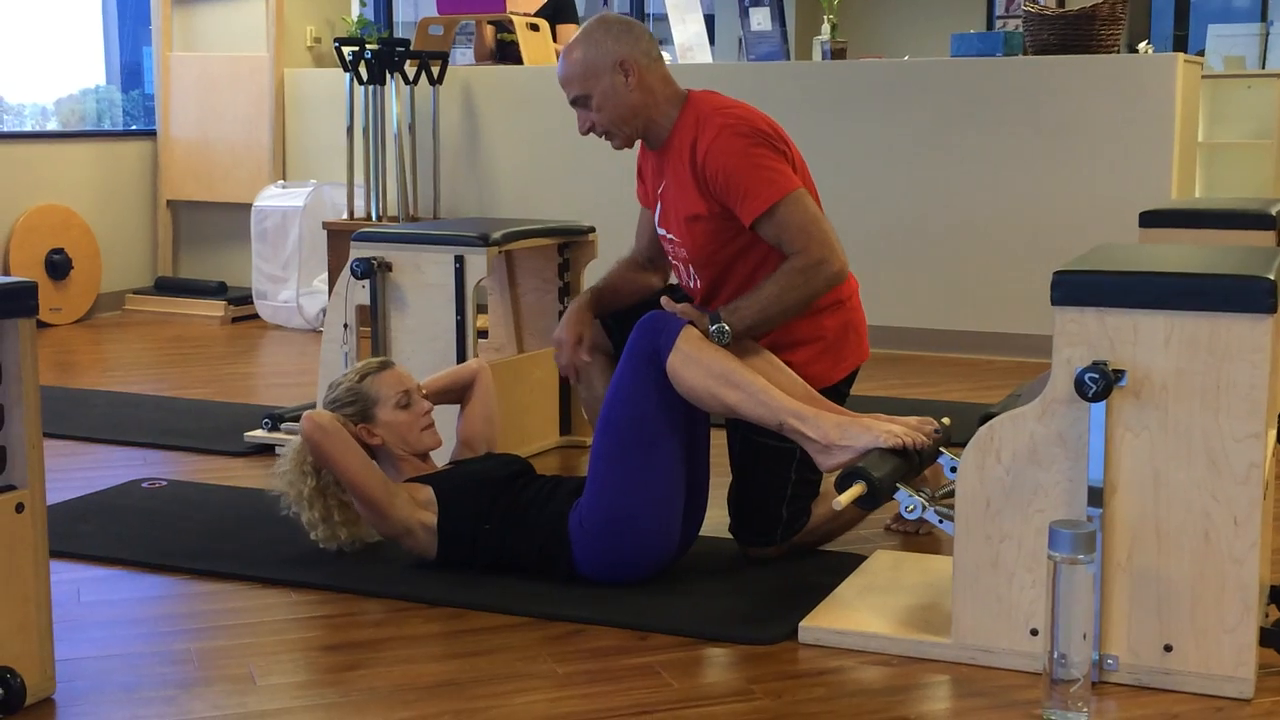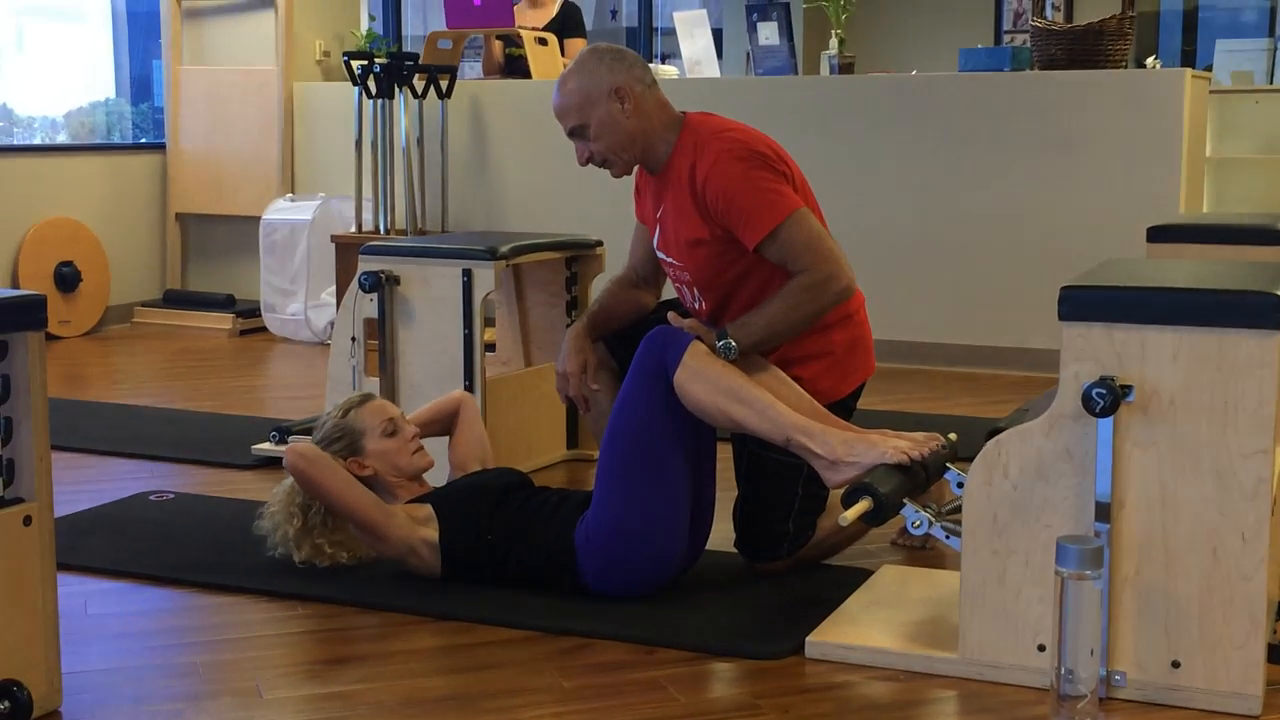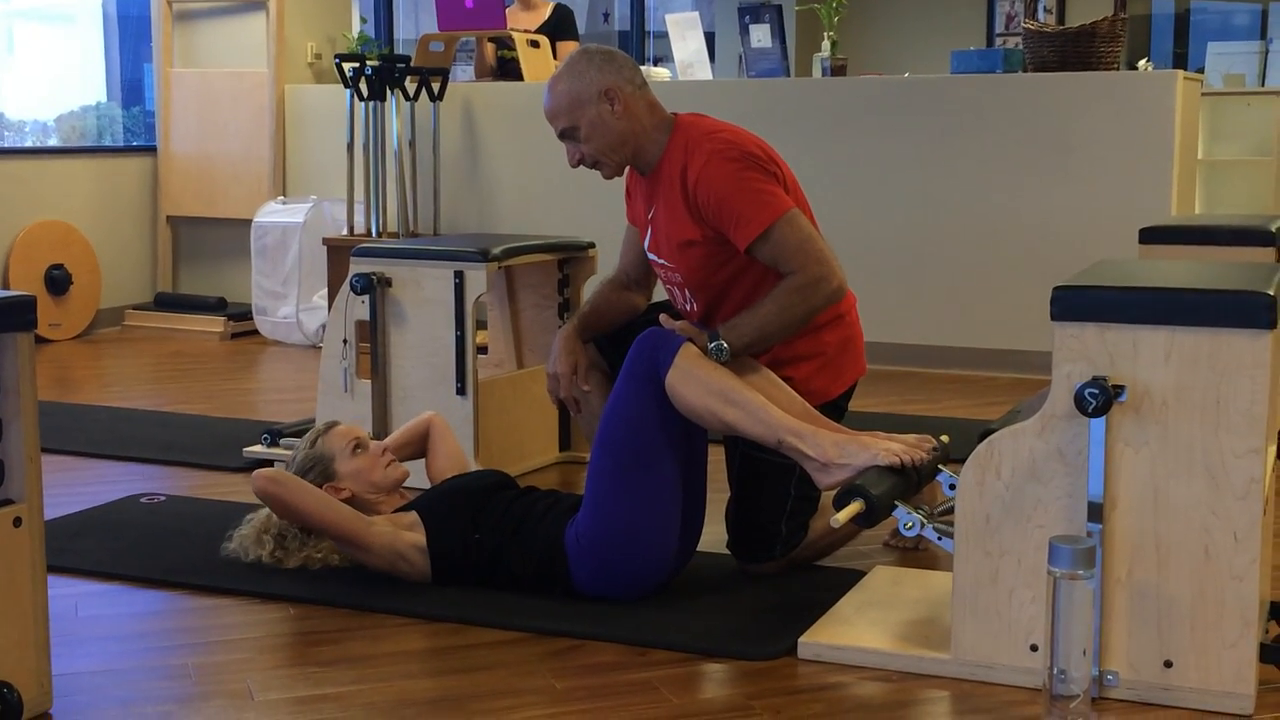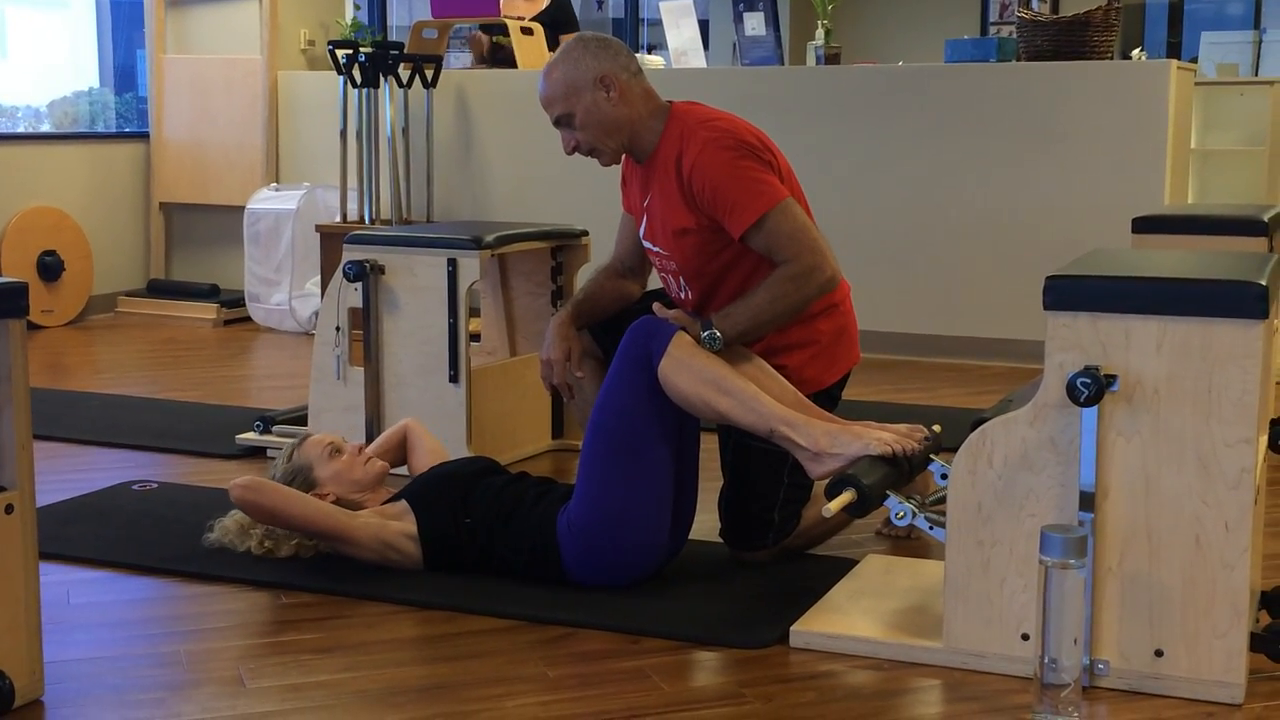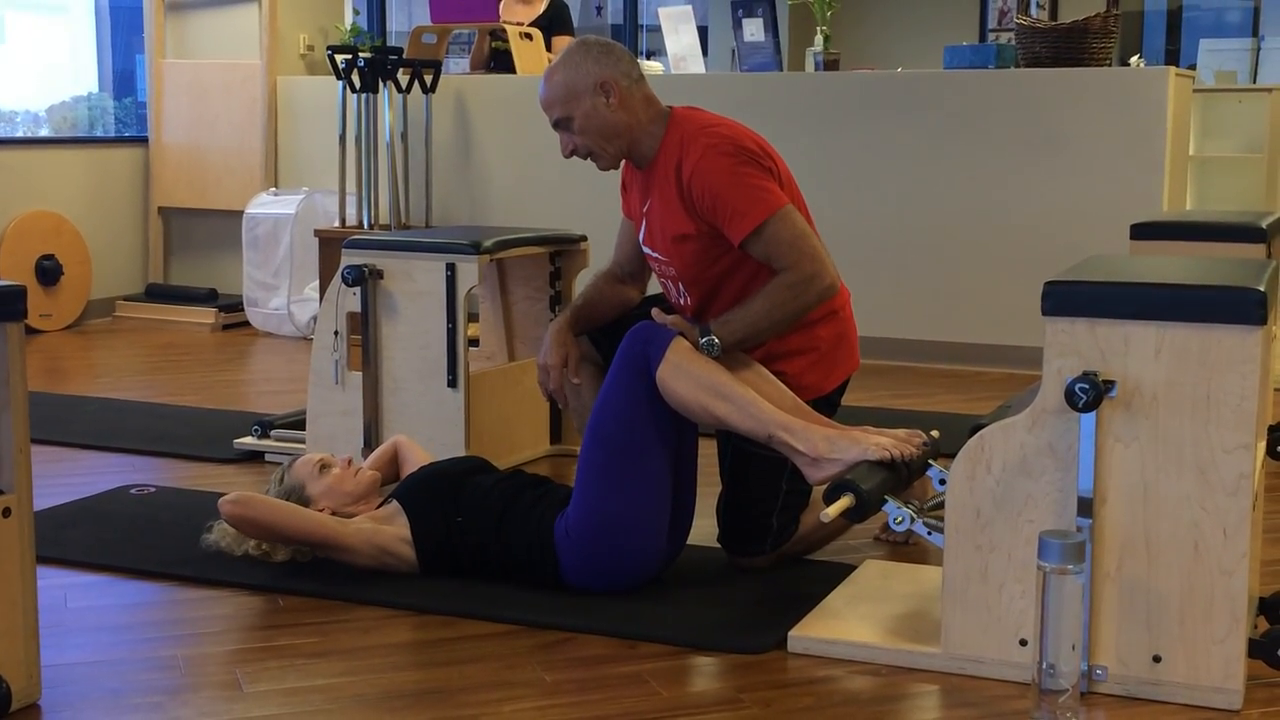
dt=1s
person 1, frame 1
left shoulder: (462, 468)
right shoulder: (401, 512)
left elbow: (476, 371)
right elbow: (314, 425)
left wrist: (413, 389)
right wrist: (382, 405)
left hip: (652, 526)
right hip: (607, 541)
left knee: (692, 331)
right knee: (656, 334)
left ankle: (848, 431)
right ankle: (823, 435)
person 1, frame 2
left shoulder: (461, 491)
right shoulder: (401, 533)
left elbow: (461, 401)
right elbow: (298, 455)
left wrist: (398, 422)
right wrist: (358, 438)
left hip: (653, 541)
right hip: (614, 555)
left knee: (701, 346)
right knee: (664, 349)
left ankle: (849, 449)
right ankle: (828, 451)
person 1, frame 3
left shoulder: (441, 502)
right shoulder: (387, 542)
left elbow: (432, 420)
right elbow: (267, 480)
left wrist: (379, 454)
right wrist: (349, 466)
left hip: (645, 541)
right hip: (605, 557)
left knee: (697, 345)
right knee: (657, 351)
left ankle: (844, 448)
right ankle: (824, 452)
person 1, frame 4
left shoulder: (425, 494)
right shoulder: (375, 531)
left elbow: (409, 424)
right elbow: (244, 489)
left wrist: (370, 460)
right wrist: (325, 475)
left hip: (633, 530)
right hip: (596, 545)
left knee: (688, 336)
right knee: (648, 339)
left ankle: (831, 436)
right ankle: (814, 442)
person 1, frame 5
left shoulder: (416, 501)
right shoulder: (370, 536)
left elbow: (400, 440)
right elbow: (235, 507)
left wrist: (366, 474)
right wrist: (313, 492)
left hip: (629, 533)
right hip: (593, 550)
left knee: (685, 340)
right knee: (646, 344)
left ankle: (828, 441)
right ankle: (811, 448)
person 2, frame 1
left shoulder: (727, 139)
right shoulder: (654, 144)
left elbow: (823, 264)
right elbow: (648, 264)
left wrist: (716, 328)
right wrist: (584, 304)
left hip: (797, 347)
right hip: (729, 324)
left knee: (764, 540)
right knee: (590, 331)
person 2, frame 2
left shoulder: (726, 160)
right shoulder: (652, 166)
left elbow: (830, 281)
right elbow: (640, 283)
left wrist: (723, 344)
right wrist: (581, 331)
left hip: (804, 361)
right hip: (731, 337)
left knee: (769, 554)
right knee: (597, 351)
person 2, frame 3
left shoulder: (717, 161)
right shoulder: (641, 168)
left elbow: (822, 281)
right elbow: (630, 285)
left wrist: (714, 344)
right wrist: (572, 332)
left hip: (795, 362)
right hip: (721, 338)
left knee: (761, 553)
right knee: (586, 351)
person 2, frame 4
left shoulder: (712, 150)
right shoulder: (638, 156)
left elbow: (816, 271)
right elbow: (625, 273)
left wrist: (707, 333)
right wrist: (566, 320)
left hip: (789, 353)
right hip: (714, 327)
left knee: (753, 542)
right knee: (580, 340)
person 2, frame 5
left shoulder: (712, 156)
right shoulder: (639, 162)
left elbow: (814, 279)
right elbow: (624, 278)
left wrist: (705, 341)
right wrist: (565, 325)
left hip: (788, 358)
right hip: (715, 332)
left knee: (752, 549)
right knee: (577, 347)
